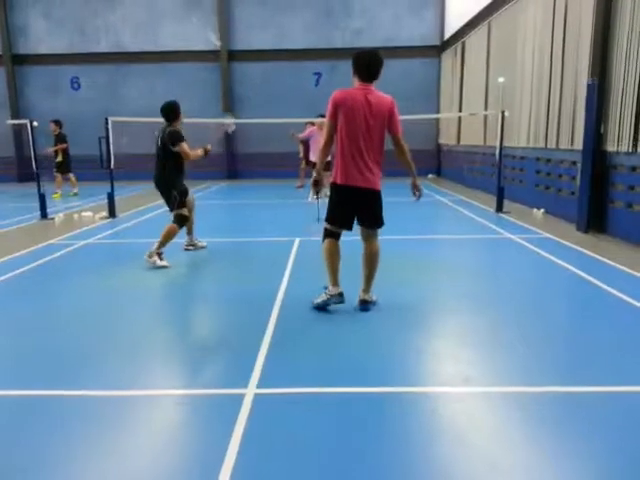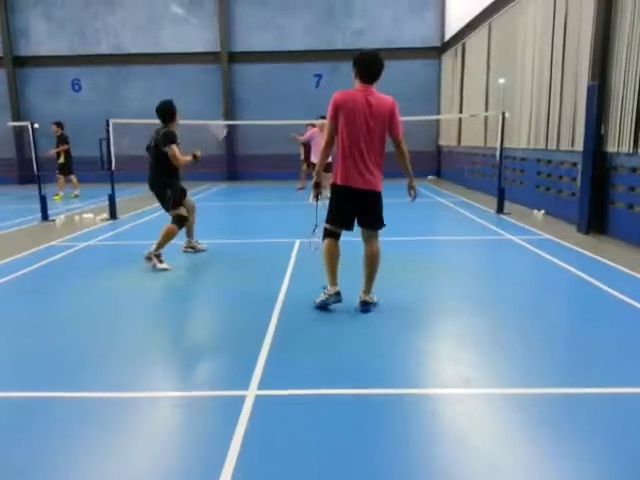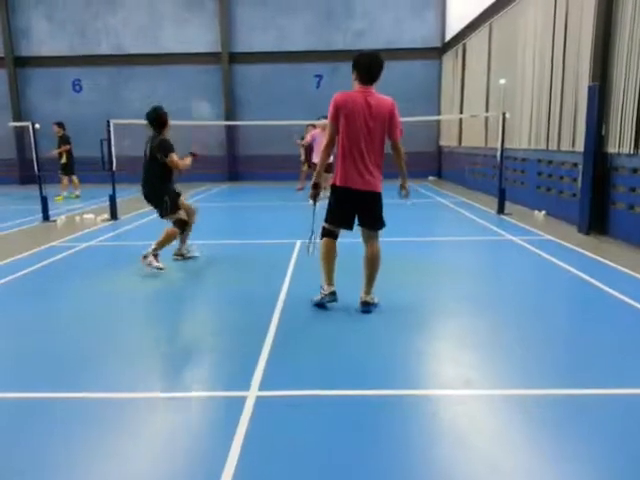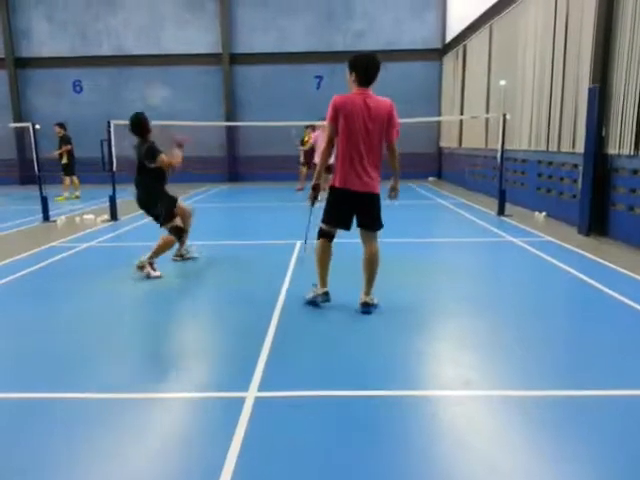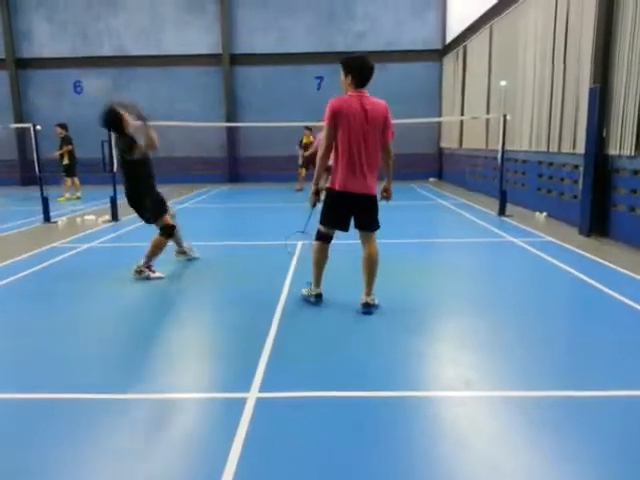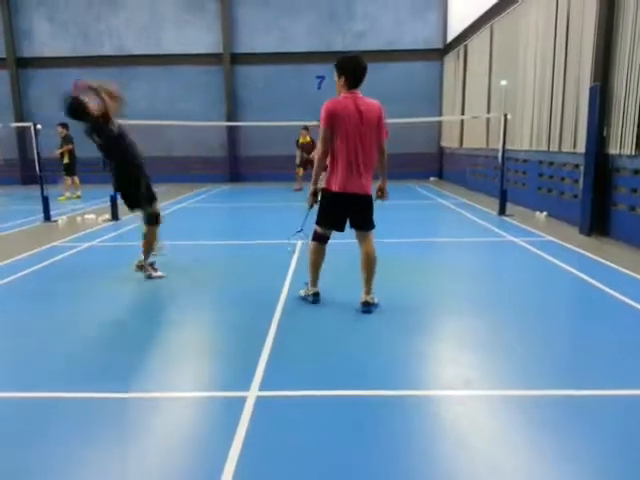
dt=0.1s
person 1, frame 1
left shoulder: (339, 98)
right shoulder: (388, 103)
left elbow: (327, 141)
right elbow: (400, 145)
left wrist: (318, 172)
right wrist: (414, 177)
left hip: (343, 181)
right hip: (372, 184)
left knee: (331, 234)
right knee: (370, 238)
left ankle: (334, 289)
right ankle: (365, 295)
person 1, frame 2
left shoulder: (340, 99)
right shoulder: (389, 104)
left elbow: (328, 142)
right elbow: (399, 146)
left wrist: (317, 176)
right wrist: (410, 179)
left hip: (343, 182)
right hip: (372, 185)
left knee: (331, 234)
right knee: (371, 239)
left ankle: (332, 288)
right ankle: (367, 296)
person 1, frame 3
left shoulder: (340, 100)
right shoulder: (388, 105)
left elbow: (329, 143)
right elbow: (396, 147)
left wrist: (316, 178)
right wrist: (404, 179)
left hip: (343, 183)
right hip: (372, 186)
left knee: (329, 234)
right knee: (371, 239)
left ankle: (328, 288)
right ankle: (367, 296)
person 1, frame 4
left shoulder: (339, 102)
right shoulder: (387, 106)
left elbow: (327, 146)
right elbow: (392, 149)
left wrist: (315, 181)
right wrist: (395, 181)
left hip: (342, 184)
right hip: (370, 187)
left knee: (325, 234)
right knee: (370, 240)
left ankle: (321, 289)
right ankle: (367, 297)
person 1, frame 5
left shoulder: (336, 106)
right shoulder: (382, 108)
left elbow: (326, 150)
right elbow: (387, 151)
left wrist: (315, 185)
right wrist: (388, 182)
left hip: (340, 187)
right hip: (367, 188)
left knee: (323, 237)
right knee: (369, 241)
left ankle: (315, 290)
right ankle: (368, 297)
person 1, frame 6
left shoulder: (331, 107)
right shoulder: (376, 108)
left elbow: (323, 152)
right elbow: (381, 150)
left wrist: (313, 186)
right wrist: (383, 182)
left hip: (336, 187)
right hip: (363, 188)
left knee: (320, 237)
right knee: (366, 240)
left ankle: (313, 289)
right ankle: (368, 296)
person 2, frame 1
left shoulder: (165, 131)
right shoulder: (174, 133)
right elbow: (190, 156)
right wrist: (204, 150)
left hip: (172, 180)
right hip: (168, 182)
left knee: (190, 204)
right knee: (182, 218)
left ankle: (190, 241)
right ankle: (155, 253)
person 2, frame 2
left shoulder: (160, 133)
right shoulder: (168, 135)
left elbow: (150, 149)
right elbow: (178, 161)
right wrist: (193, 156)
left hip: (169, 182)
right hip: (163, 184)
left knee: (191, 208)
right knee: (180, 218)
left ankle: (191, 242)
right ankle: (154, 254)
person 2, frame 3
left shoulder: (154, 139)
right shoulder: (163, 143)
right elbow: (179, 167)
right wrist: (191, 157)
left hip: (163, 187)
right hip: (157, 190)
left knee: (190, 211)
right knee: (181, 222)
left ankle: (182, 249)
right ankle: (151, 253)
person 2, frame 4
left shoulder: (143, 146)
right shoulder: (149, 149)
right elbow: (174, 165)
right wrist: (179, 148)
left hip: (157, 194)
right hip: (152, 199)
left knee: (186, 214)
right knee: (179, 229)
left ankle: (181, 251)
right ankle: (146, 263)
person 2, frame 5
left shoulder: (123, 138)
right shoulder: (128, 142)
right elbow: (152, 145)
right wrist: (144, 124)
left hip: (145, 191)
right hip: (141, 194)
left knee: (169, 219)
right knee: (168, 228)
left ankle: (182, 248)
right ankle: (144, 267)
person 2, frame 6
left shoulder: (93, 127)
right shoulder: (102, 123)
right elbow: (117, 99)
right wrist: (96, 88)
left hip: (122, 178)
right hip: (133, 176)
left knee: (150, 214)
right knee: (153, 217)
right ankle: (146, 263)
